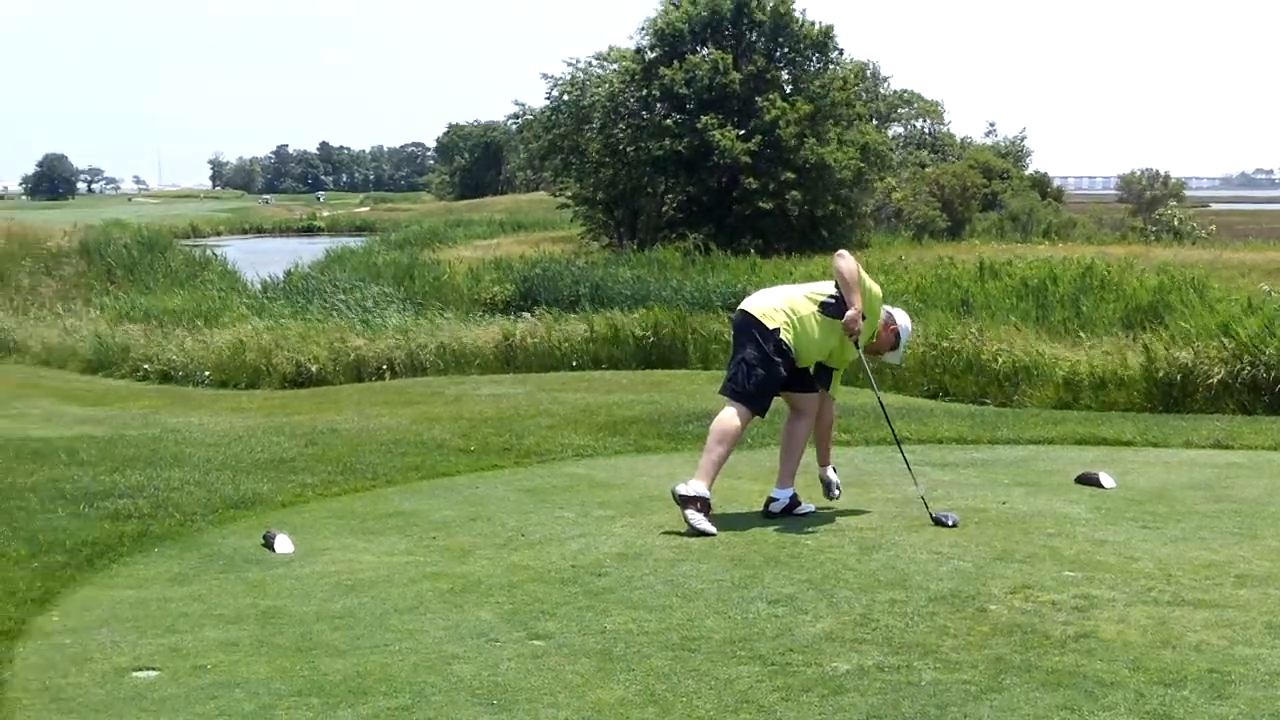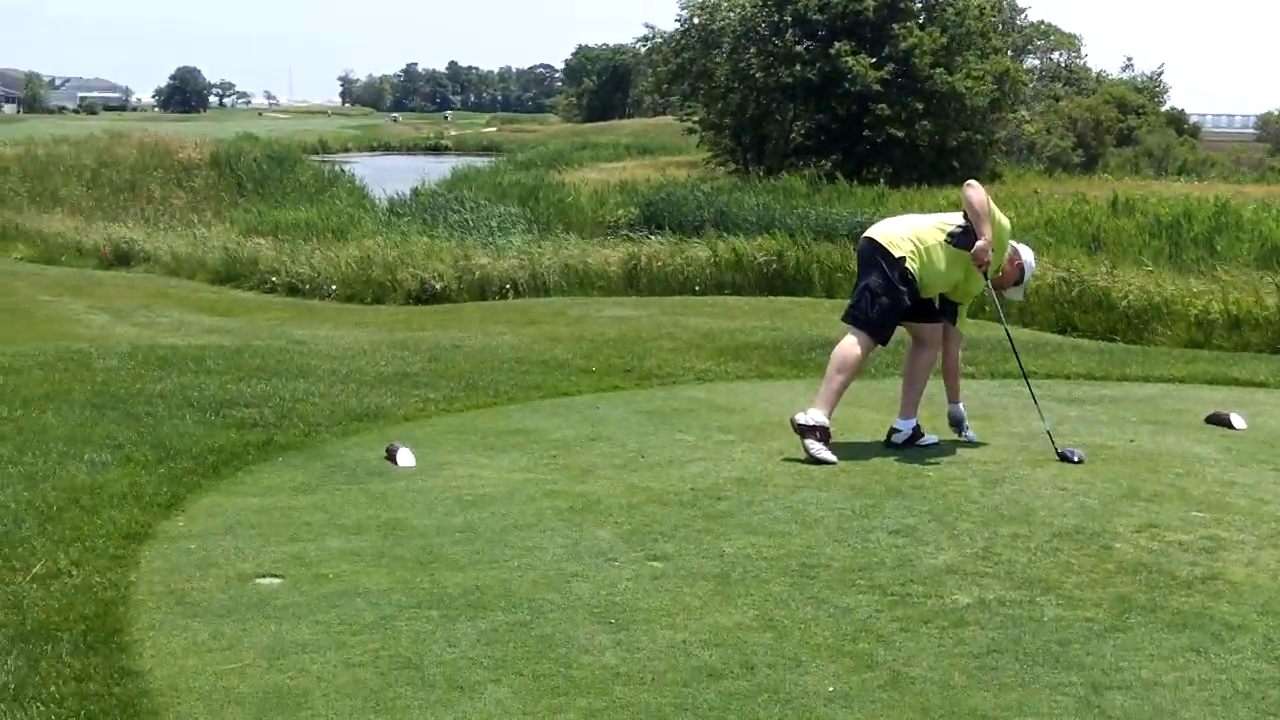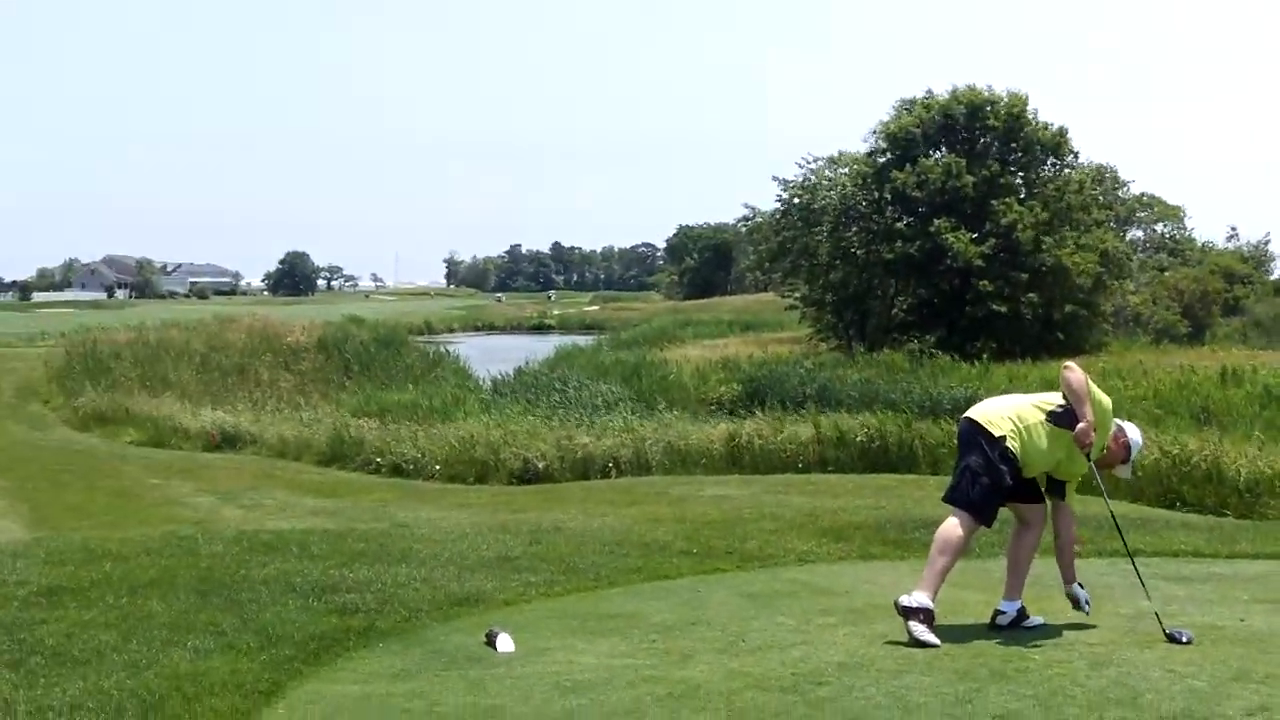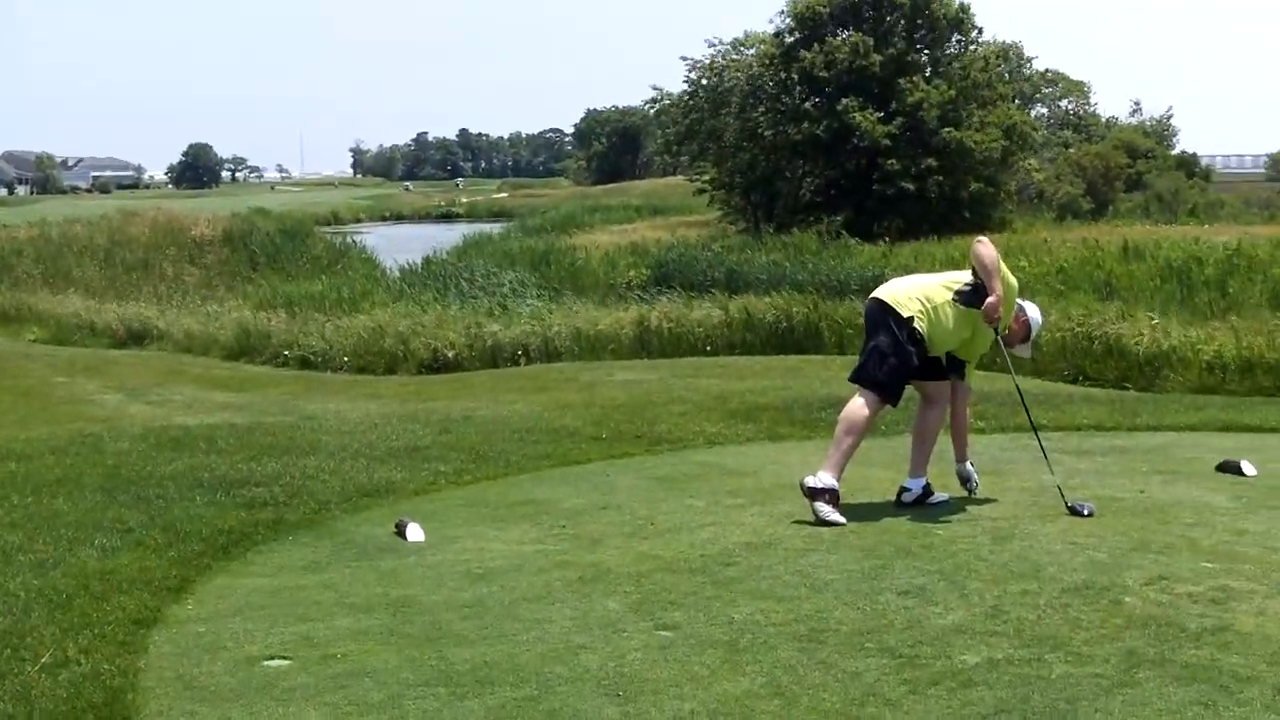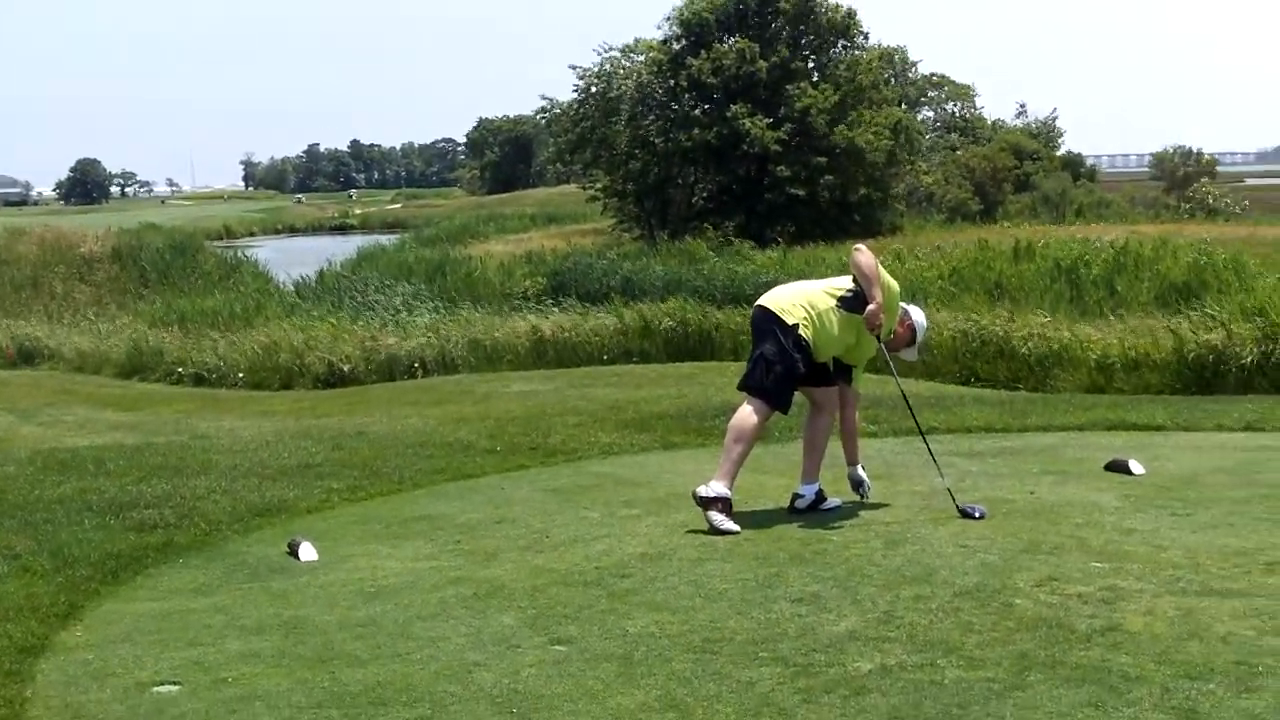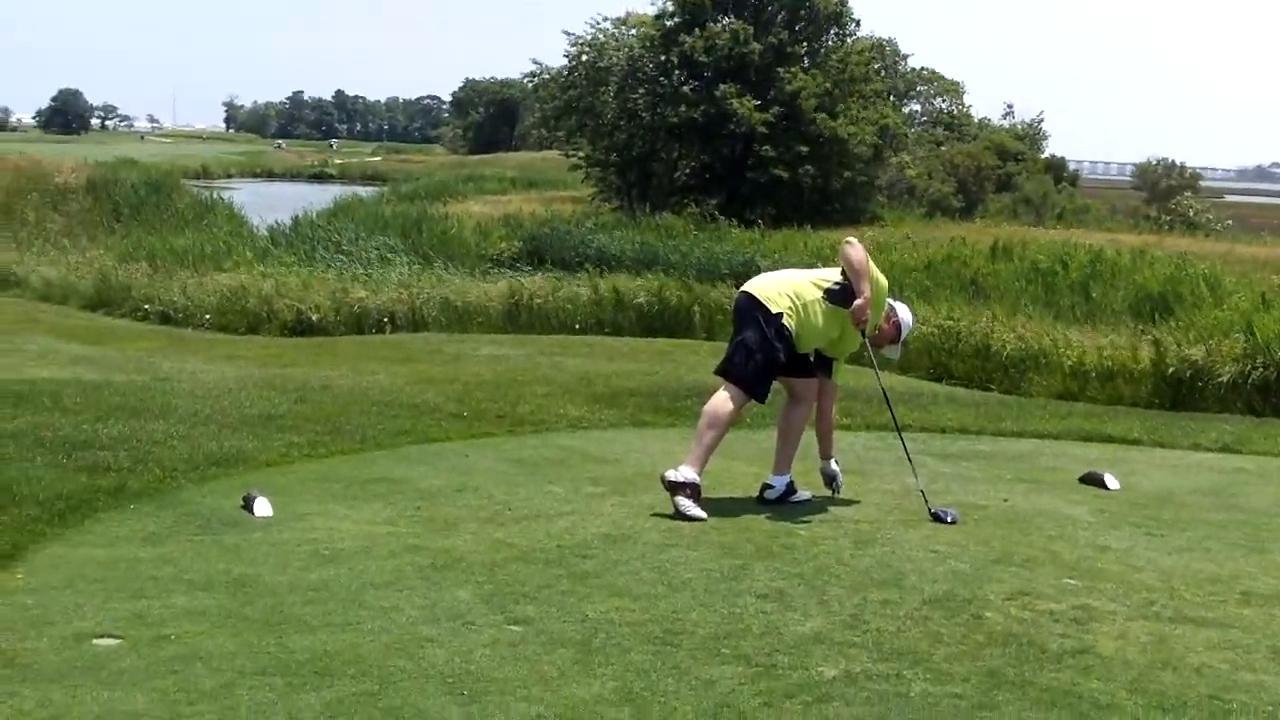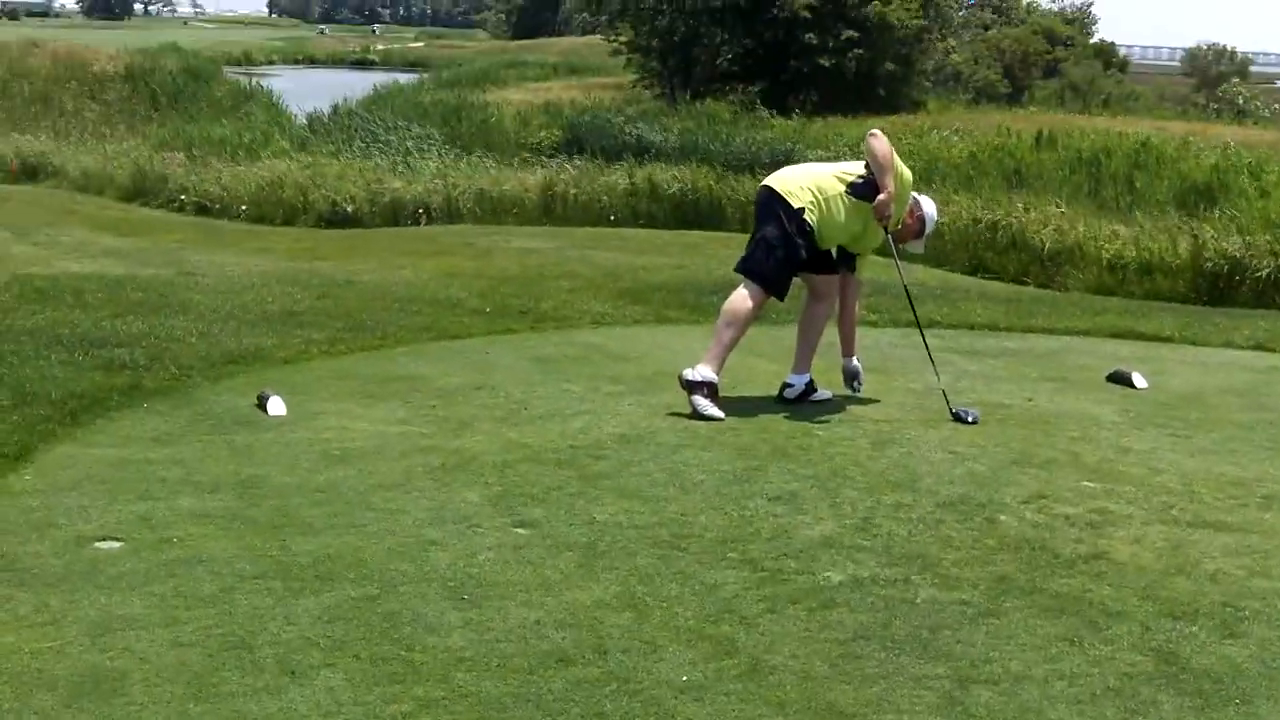
dt=0.7s
person 1, frame 1
left shoulder: (842, 352)
right shoulder: (872, 299)
left elbow: (824, 409)
right elbow: (842, 257)
left wrist: (825, 468)
right wrist: (855, 309)
right hip: (766, 320)
left knee: (807, 405)
right knee: (742, 407)
left ankle: (782, 497)
right ankle: (695, 493)
person 1, frame 2
left shoulder: (967, 285)
right shoulder: (1000, 232)
left elbow: (951, 347)
right elbow: (971, 187)
left wrist: (955, 405)
right wrist: (985, 239)
right hip: (891, 248)
left knee: (931, 336)
right knee: (864, 336)
left ankle: (905, 427)
right ankle: (814, 421)
person 1, frame 3
left shoulder: (1073, 464)
right shoulder: (1102, 410)
left elbow: (1064, 525)
right elbow: (1069, 369)
left wrist: (1071, 584)
right wrist: (1086, 421)
right hip: (992, 429)
left knee: (1034, 516)
right knee: (967, 517)
left ankle: (1009, 609)
right ankle: (918, 603)
person 1, frame 4
left shoulder: (974, 341)
right shoulder: (1008, 288)
left elbow: (958, 404)
right elbow: (980, 244)
left wrist: (963, 462)
right wrist: (995, 295)
right hip: (899, 308)
left knee: (939, 394)
right knee: (873, 396)
left ankle: (915, 486)
right ankle: (824, 484)
person 1, frame 5
left shoulder: (863, 345)
right shoulder: (891, 295)
left elbow: (847, 409)
right elbow: (859, 251)
left wrist: (854, 467)
right wrist: (875, 302)
right hip: (785, 315)
left knee: (827, 401)
right knee: (761, 404)
left ankle: (808, 492)
right ankle: (716, 492)
person 1, frame 6
left shoulder: (843, 341)
right shoulder: (878, 290)
left elbow: (824, 404)
right elbow: (850, 245)
left wrist: (827, 461)
right wrist: (863, 298)
right hip: (769, 304)
left knee: (806, 392)
right knee: (737, 392)
left ankle: (778, 483)
right ankle: (685, 478)
person 1, frame 7
left shoulder: (867, 235)
right shoulder: (903, 183)
left elbow: (847, 301)
right elbow: (875, 137)
left wrist: (849, 359)
right wrist: (887, 192)
right hip: (791, 198)
left knee: (826, 290)
right knee: (757, 289)
left ankle: (798, 383)
right ankle: (703, 377)
